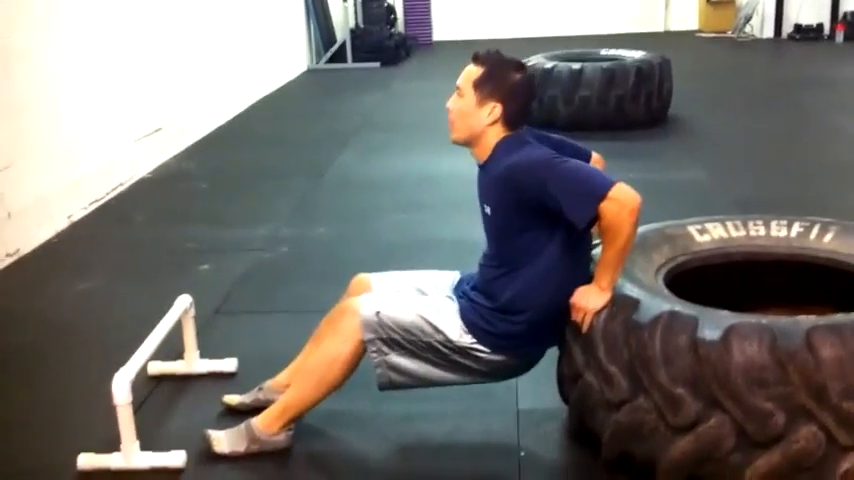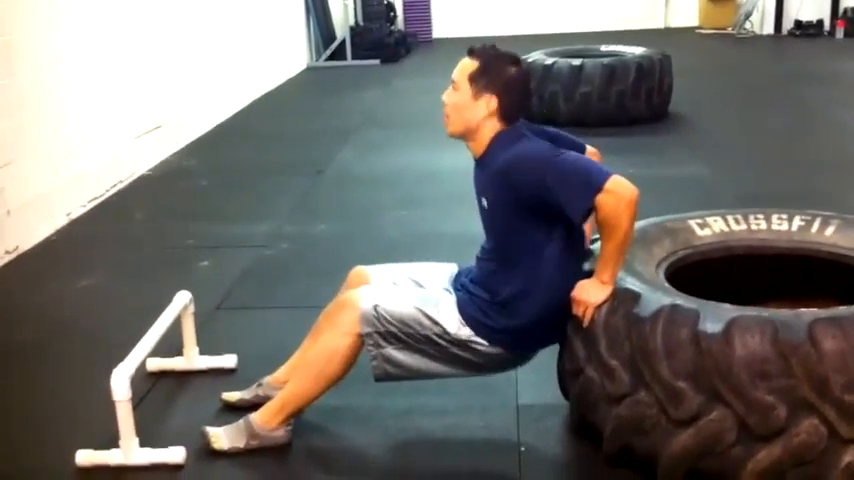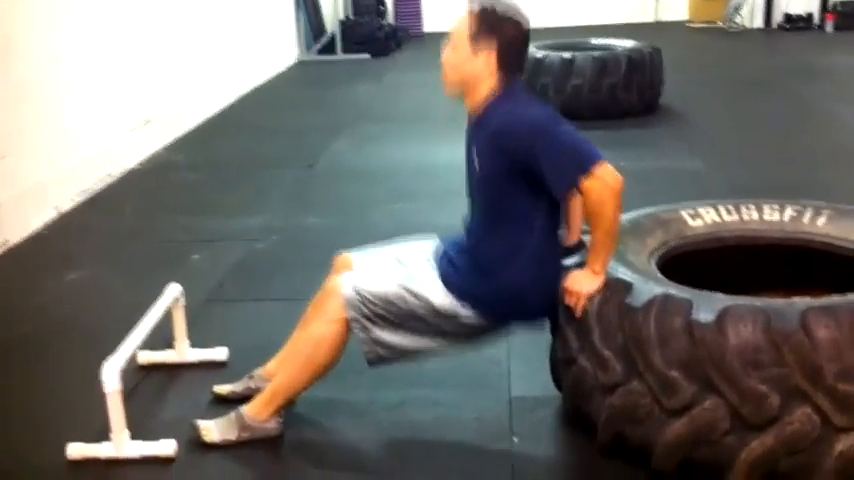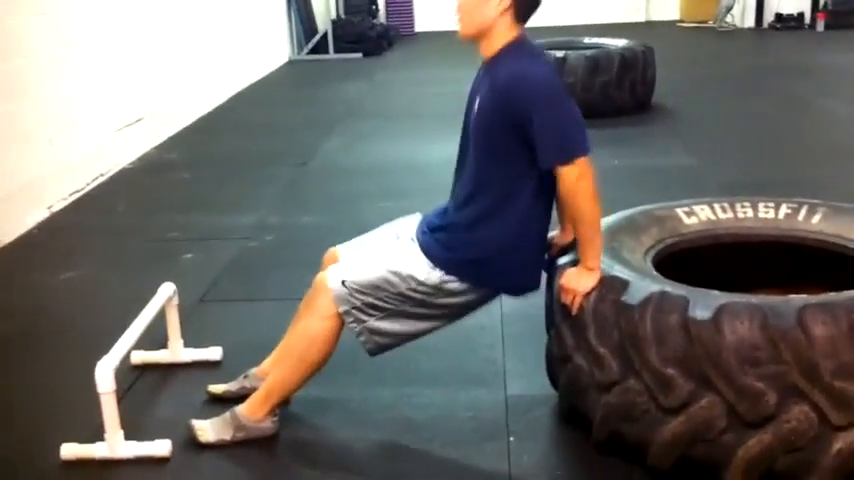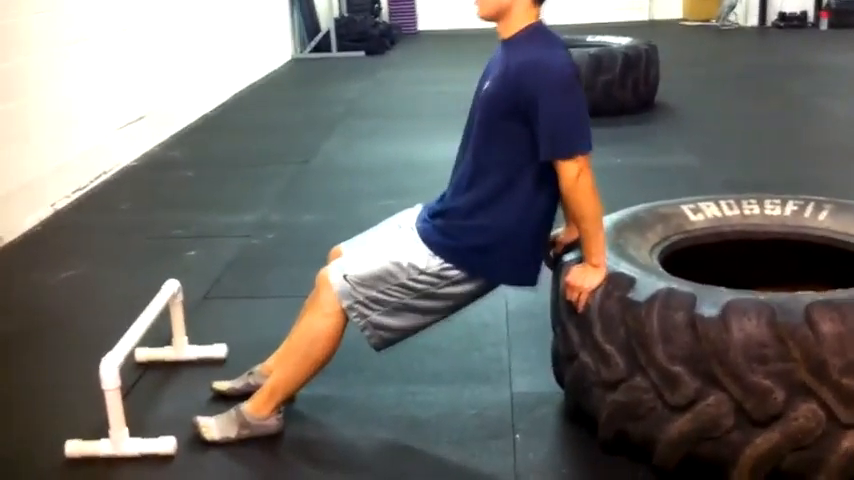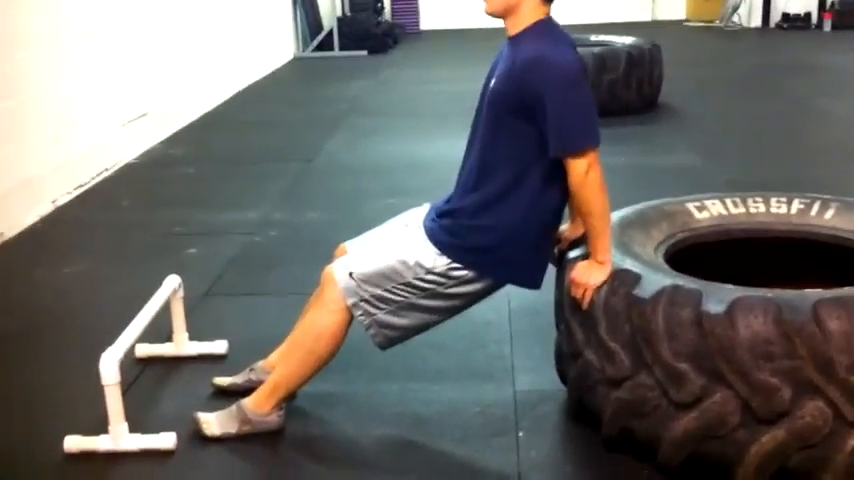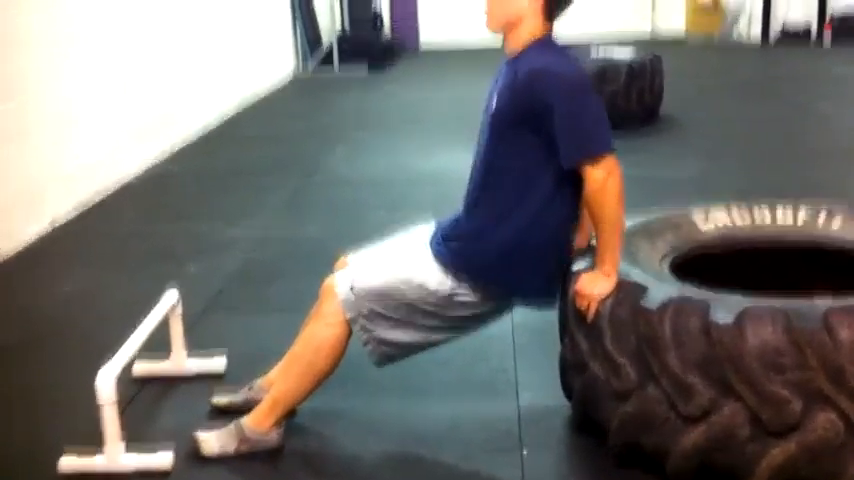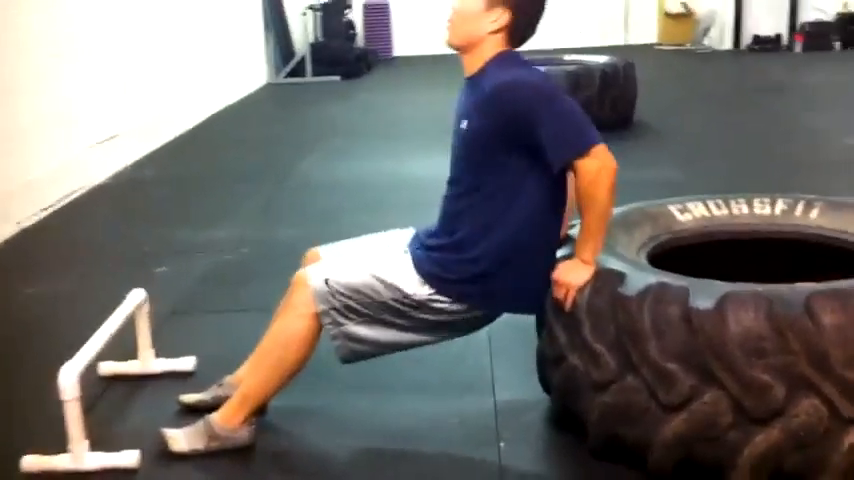
dt=0.2s
person 1, frame 1
left shoulder: (524, 167)
right shoulder: (515, 151)
left elbow: (625, 203)
right elbow: (593, 162)
left wrist: (600, 286)
right wrist: (569, 257)
left hip: (498, 330)
right hip: (483, 295)
left knee: (358, 314)
right knee: (362, 287)
left ankle: (267, 428)
right ankle: (280, 389)
person 1, frame 2
left shoulder: (521, 161)
right shoulder: (509, 145)
left elbow: (620, 196)
right elbow: (588, 157)
left wrist: (601, 280)
right wrist: (573, 253)
left hip: (497, 322)
right hip: (483, 288)
left knee: (355, 309)
right knee: (360, 281)
left ankle: (266, 425)
right ankle: (278, 386)
person 1, frame 3
left shoulder: (516, 122)
right shoulder: (498, 110)
left elbow: (604, 181)
right elbow: (569, 166)
left wrist: (593, 270)
right wrist: (567, 237)
left hip: (484, 289)
right hip: (466, 260)
left knee: (341, 295)
right knee: (345, 267)
left ankle: (259, 415)
right ankle: (272, 376)
person 1, frame 4
left shoulder: (528, 77)
right shoulder: (504, 65)
left elbow: (575, 170)
right elbow: (557, 158)
left wrist: (588, 265)
right wrist: (567, 233)
left hip: (468, 259)
right hip: (448, 230)
left knee: (331, 291)
right knee: (335, 263)
left ankle: (254, 414)
right ankle: (267, 374)
person 1, frame 5
left shoulder: (542, 64)
right shoulder: (518, 49)
left elbow: (574, 166)
right elbow: (564, 152)
left wrist: (593, 263)
right wrist: (571, 231)
left hip: (467, 248)
right hip: (448, 220)
left knee: (335, 287)
right knee: (341, 261)
left ankle: (258, 411)
right ankle: (272, 372)
person 1, frame 6
left shoulder: (548, 61)
right shoulder: (526, 47)
left elbow: (585, 163)
right elbow: (570, 151)
left wrist: (600, 260)
right wrist: (574, 226)
left hip: (474, 248)
right hip: (456, 219)
left knee: (339, 283)
right knee: (346, 258)
left ankle: (260, 407)
right ankle: (274, 368)
person 1, frame 7
left shoulder: (549, 75)
right shoulder: (526, 64)
left elbow: (603, 171)
right elbow: (579, 166)
left wrist: (605, 271)
right wrist: (573, 241)
left hip: (482, 268)
right hip: (464, 241)
left knee: (339, 296)
right knee: (347, 271)
left ankle: (259, 426)
right ankle: (273, 386)
person 1, frame 8
left shoulder: (514, 89)
right shoulder: (488, 83)
left elbow: (598, 164)
right elbow: (560, 158)
left wrist: (583, 260)
right wrist: (548, 237)
left hip: (461, 280)
right hip: (442, 252)
left knee: (311, 288)
right knee: (317, 262)
left ankle: (229, 422)
right ankle: (243, 384)
